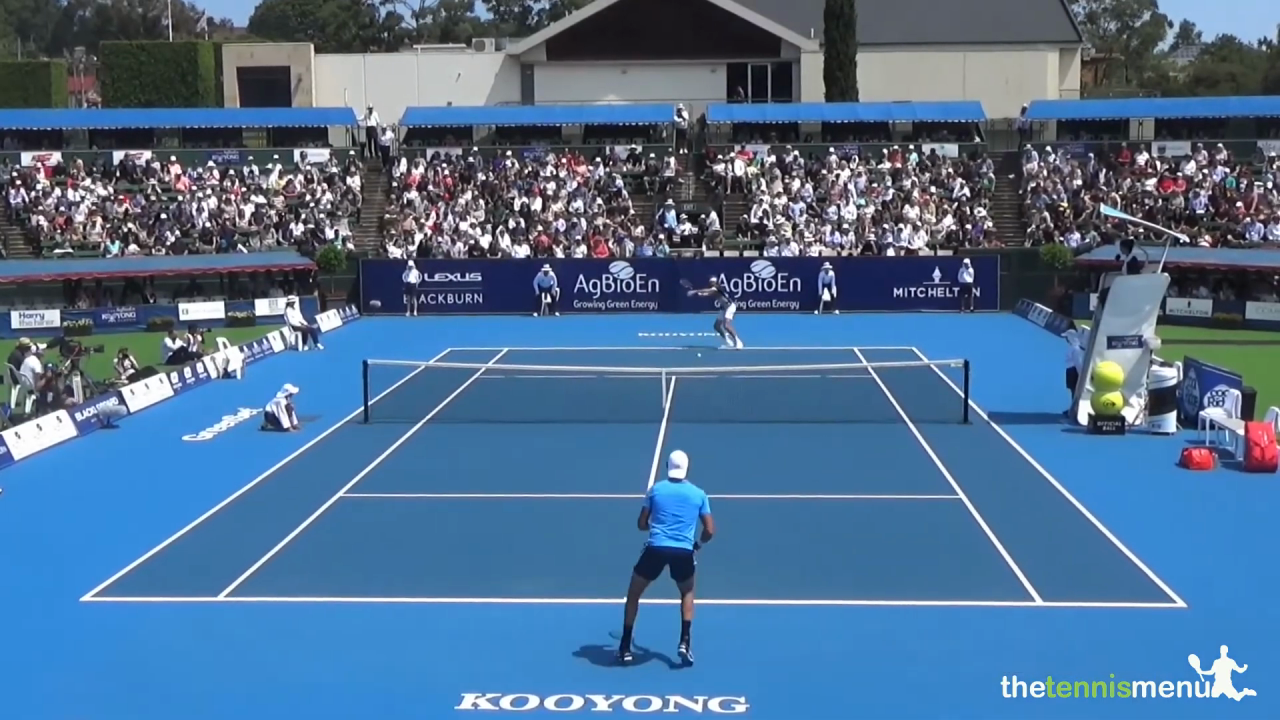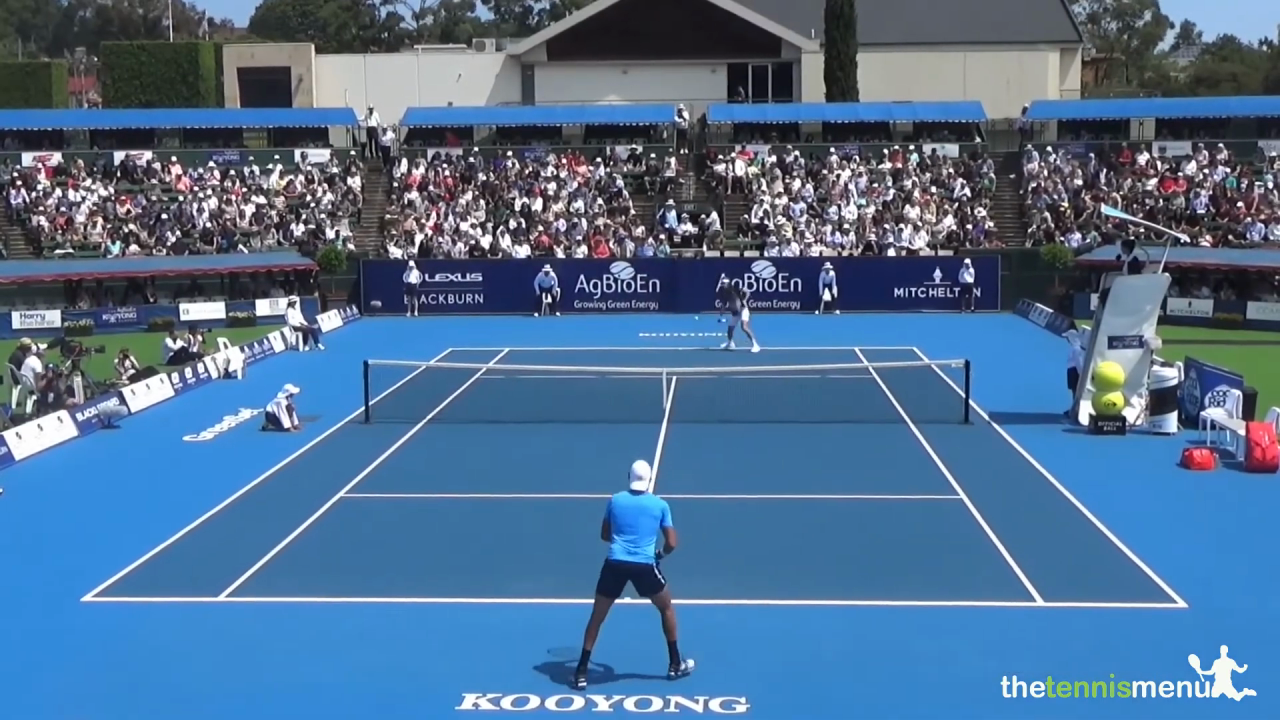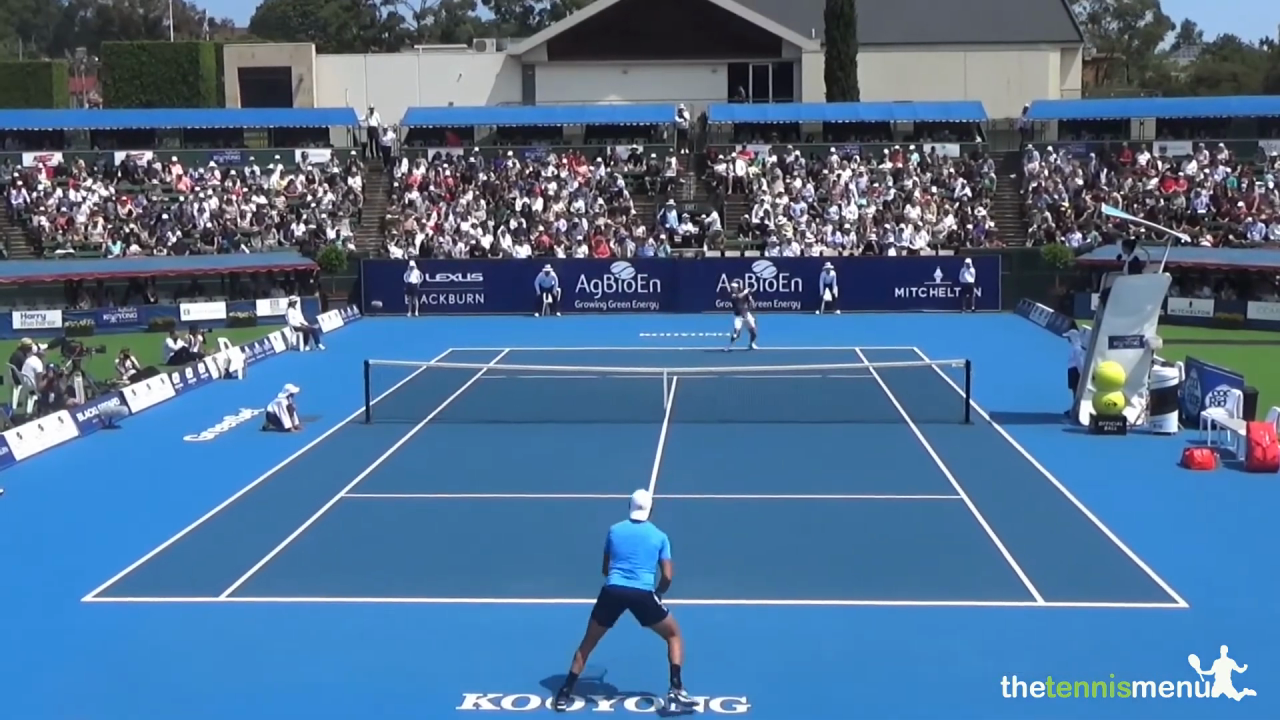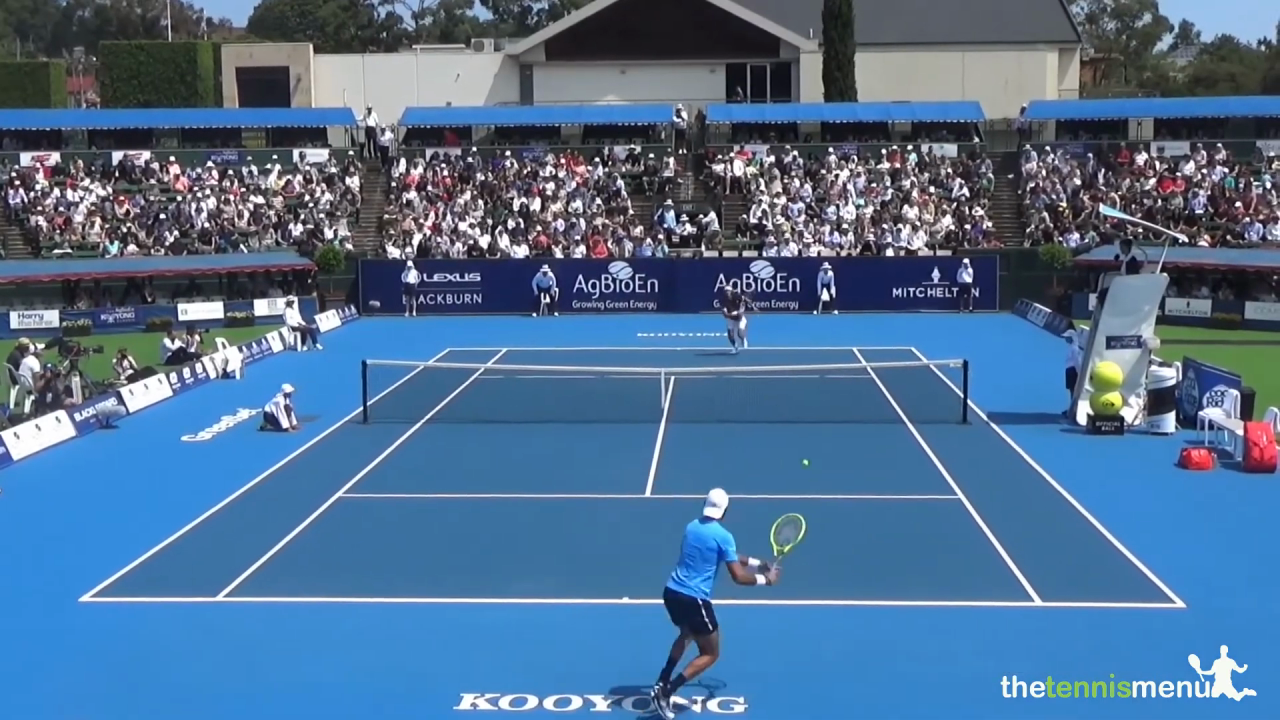
dt=0.3s
person 1, frame 1
left shoulder: (656, 489)
right shoulder: (699, 494)
left elbow: (642, 524)
right elbow: (709, 531)
right wrist: (696, 542)
left hip: (657, 549)
right hip: (684, 552)
left knee: (634, 596)
right knee: (687, 593)
left ankle: (625, 649)
right ankle: (684, 643)
person 1, frame 2
left shoulder: (615, 500)
right shoulder: (660, 505)
left elbow: (605, 535)
right elbow: (672, 543)
right wrist: (659, 553)
left hip: (615, 563)
right hip: (645, 565)
left knee: (597, 617)
right knee: (666, 608)
left ankle: (581, 672)
right ankle: (676, 664)
person 1, frame 3
left shoulder: (615, 530)
right shoulder: (660, 536)
right elbow: (667, 577)
right wrist: (658, 594)
left hip: (612, 591)
right hip: (643, 594)
left knee: (587, 644)
right knee: (674, 636)
left ankle: (564, 694)
right ankle: (677, 689)
person 1, frame 4
left shoulder: (691, 527)
right shoulder: (722, 535)
right elbow: (738, 577)
left wrist: (757, 563)
right wrist: (763, 578)
left hip: (671, 592)
right hip: (693, 599)
left knee: (686, 635)
right knee: (710, 653)
left ankle: (662, 684)
right ankle: (665, 694)
